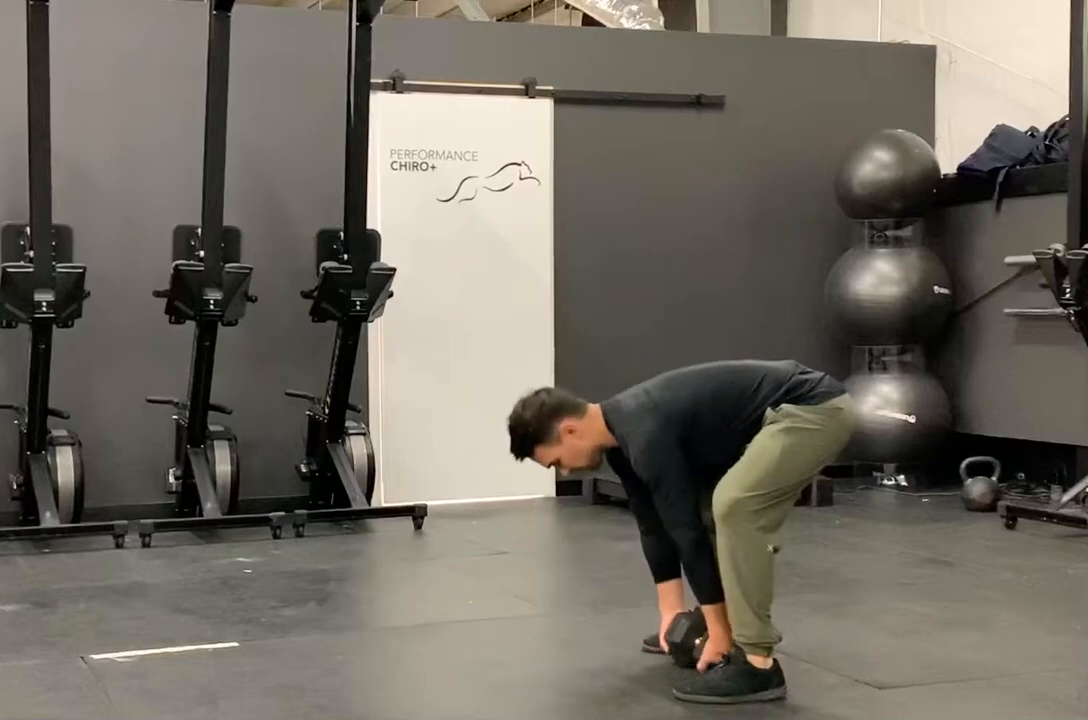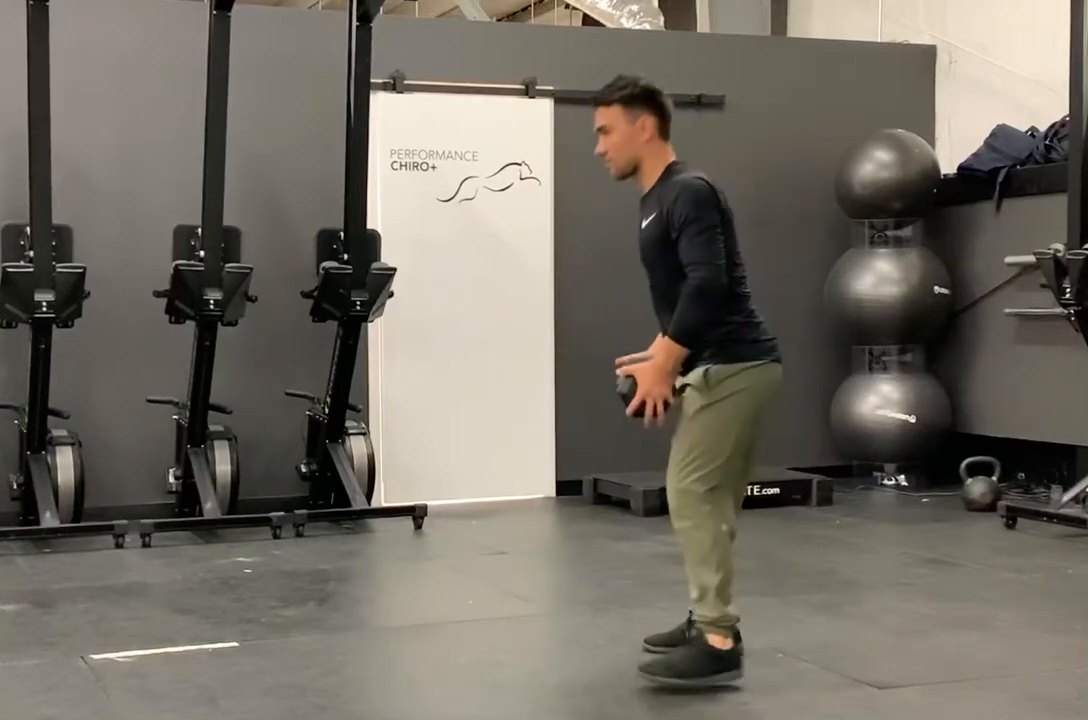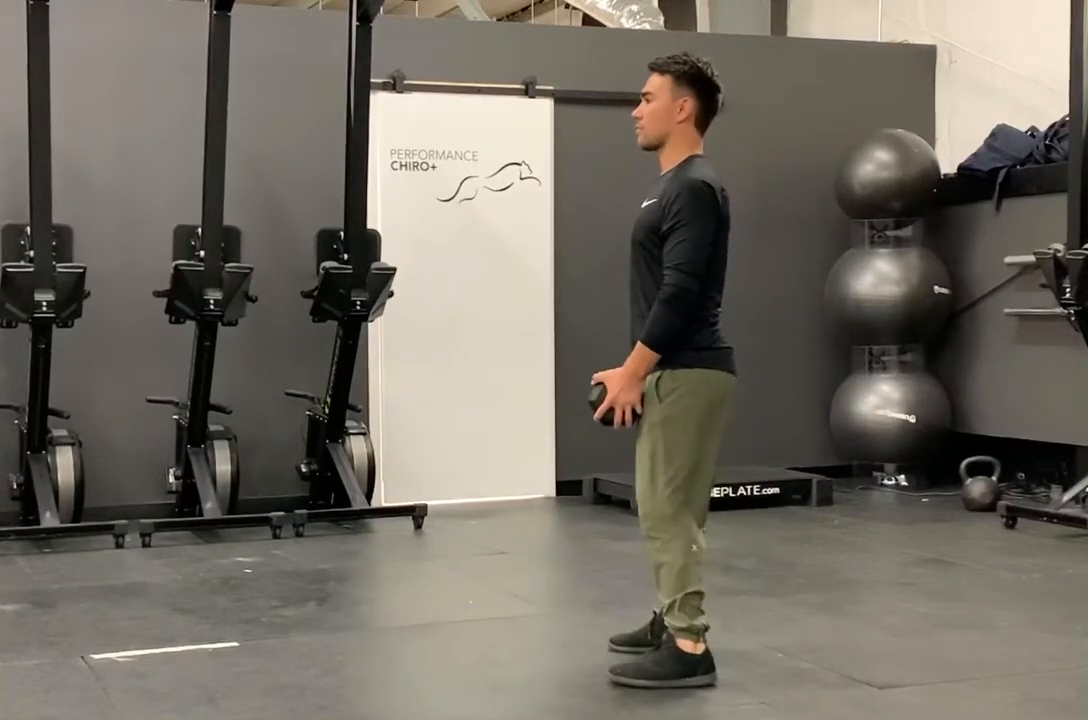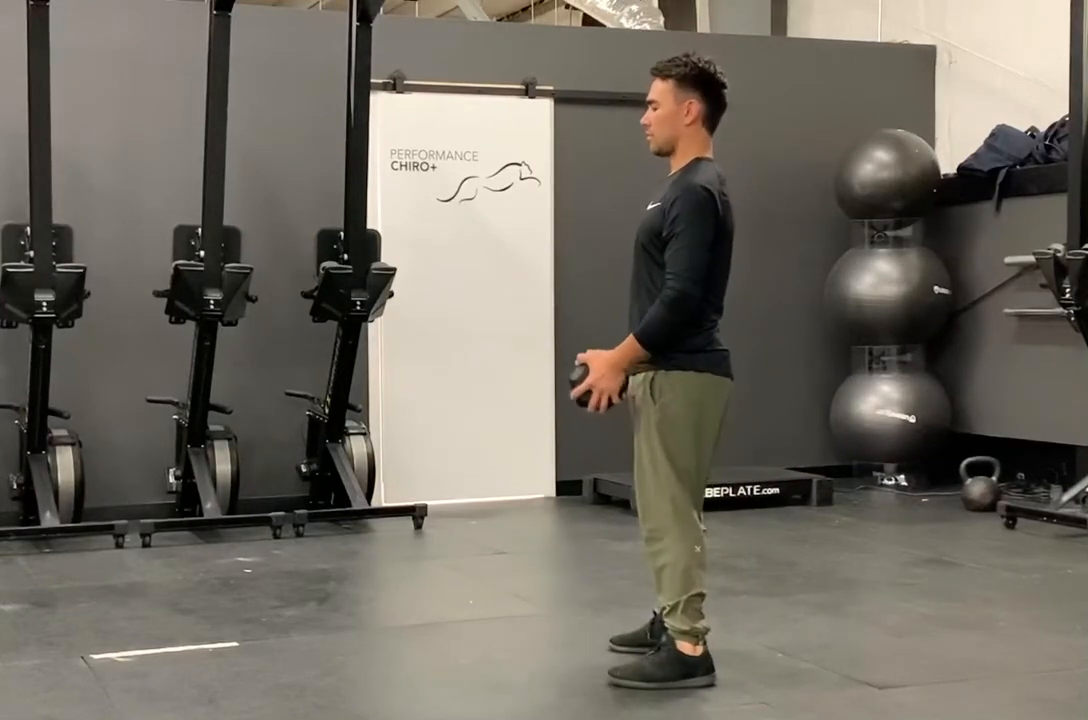
dt=0.7s
person 1, frame 1
left shoulder: (648, 437)
right shoulder: (622, 436)
left elbow: (691, 533)
right elbow: (656, 526)
left wrist: (718, 632)
right wrist: (670, 608)
left hip: (814, 410)
right hip: (787, 409)
right knee: (702, 500)
left ankle: (757, 663)
right ankle: (728, 631)
person 1, frame 2
left shoulder: (688, 192)
right shoulder: (654, 200)
left elbow: (708, 286)
left wrist: (663, 366)
right wrist: (656, 353)
left hip: (734, 366)
right hip: (714, 365)
left knee: (692, 492)
right knee: (702, 490)
left ankle: (717, 643)
right ankle: (712, 618)
person 1, frame 3
left shoulder: (694, 187)
right shoulder: (674, 185)
left elbow: (681, 293)
left wrist: (631, 371)
right wrist: (636, 367)
left hip: (687, 372)
right hip: (674, 368)
left knee: (667, 507)
right knee: (666, 503)
left ankle: (687, 649)
right ankle: (673, 620)
person 1, frame 4
left shoulder: (697, 192)
right shoulder: (683, 188)
left elbow: (684, 298)
left wrist: (616, 361)
right wrist: (623, 358)
left hip: (680, 374)
right hip: (671, 370)
left knee: (670, 511)
right knee: (666, 508)
left ankle: (688, 650)
right ankle: (673, 621)
